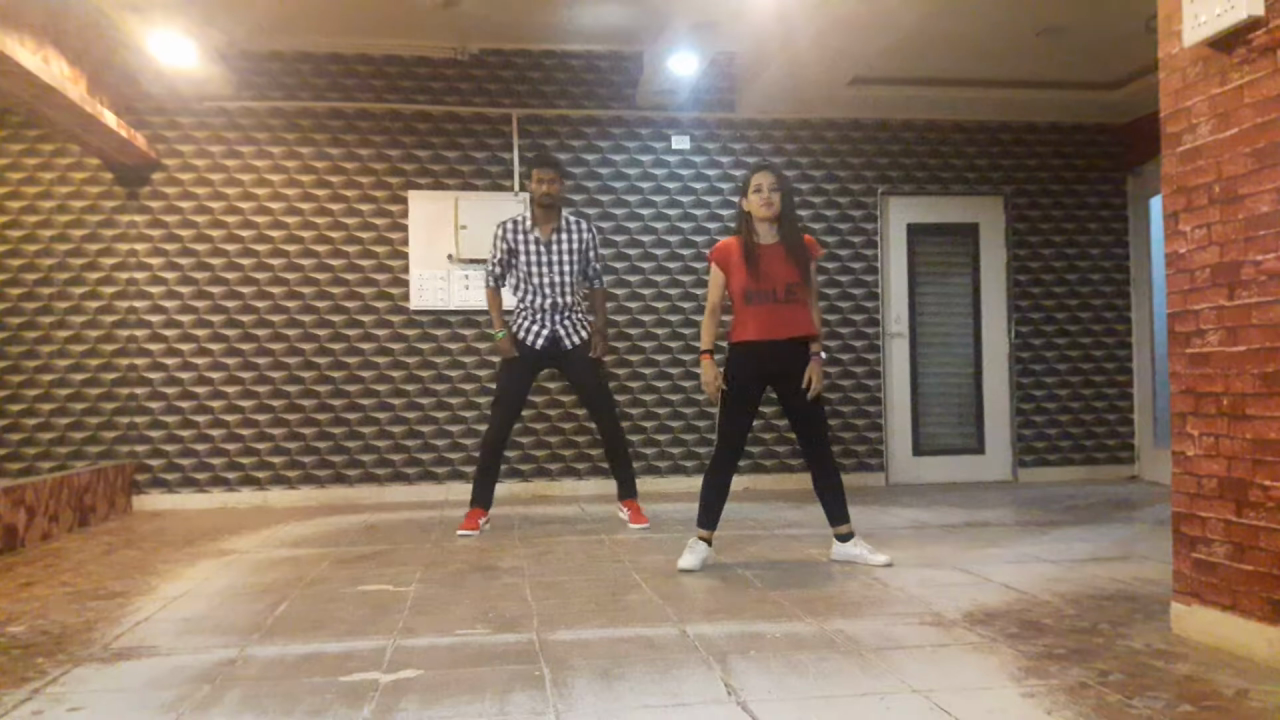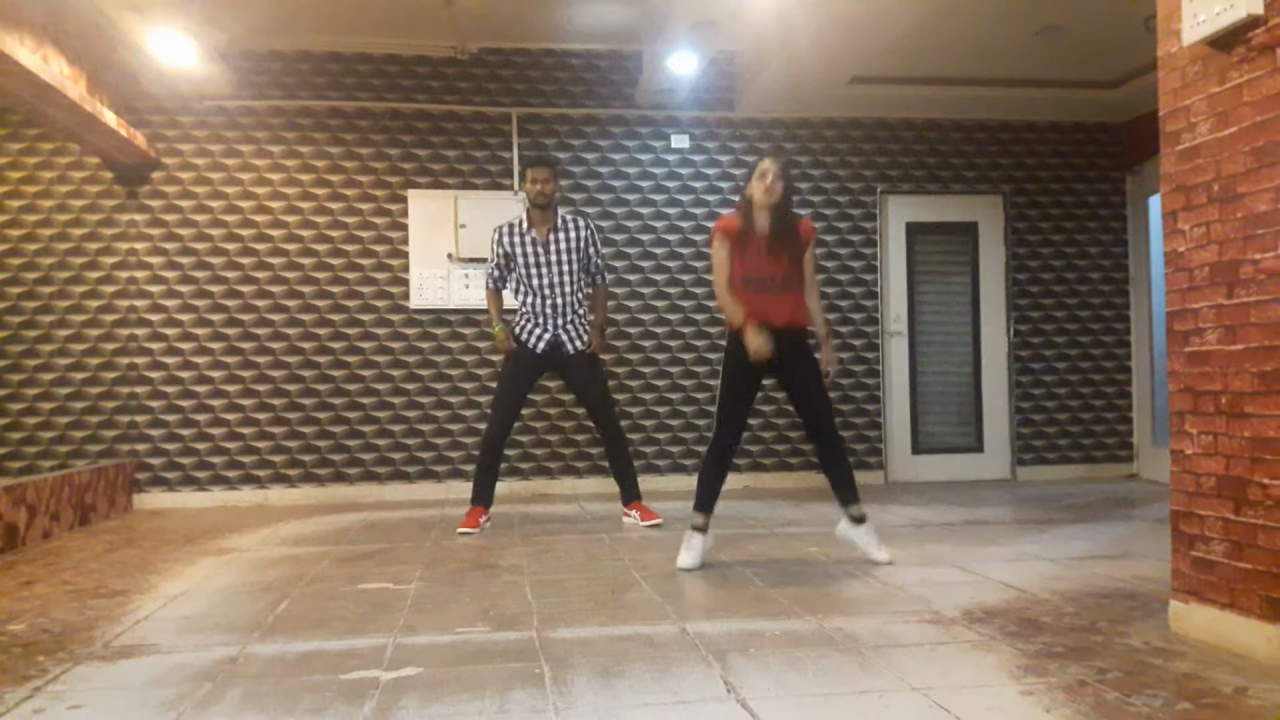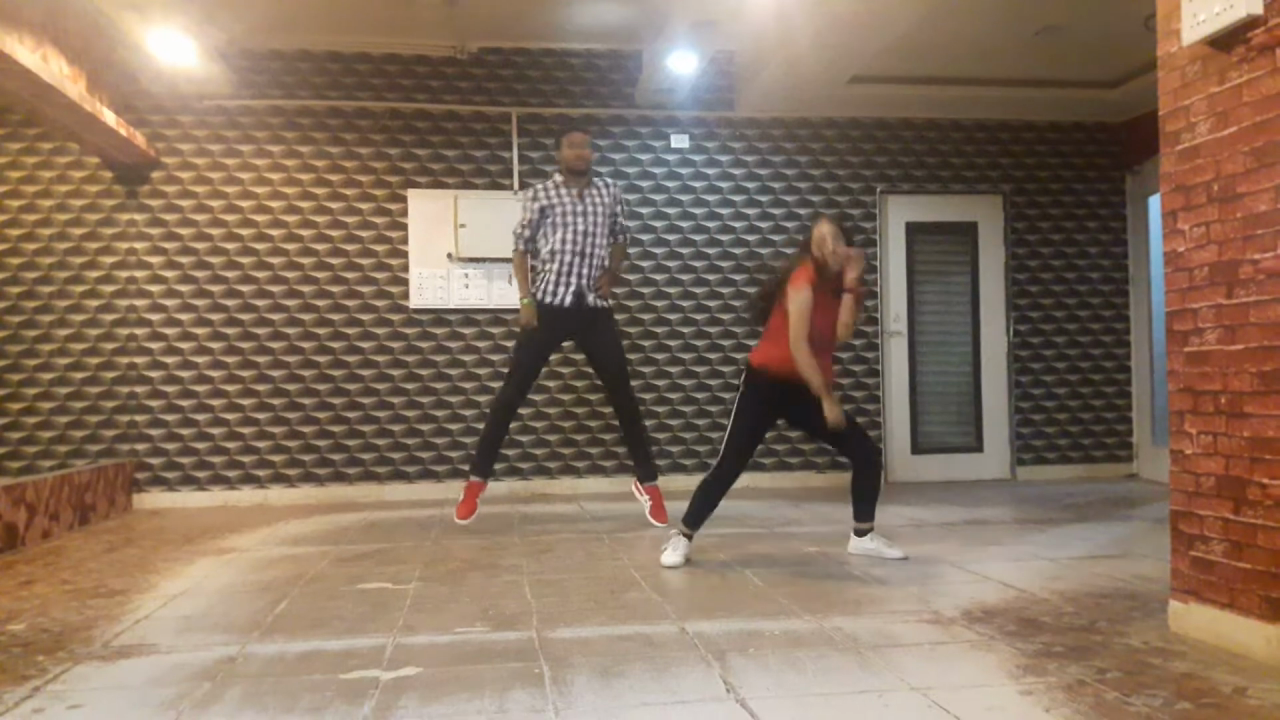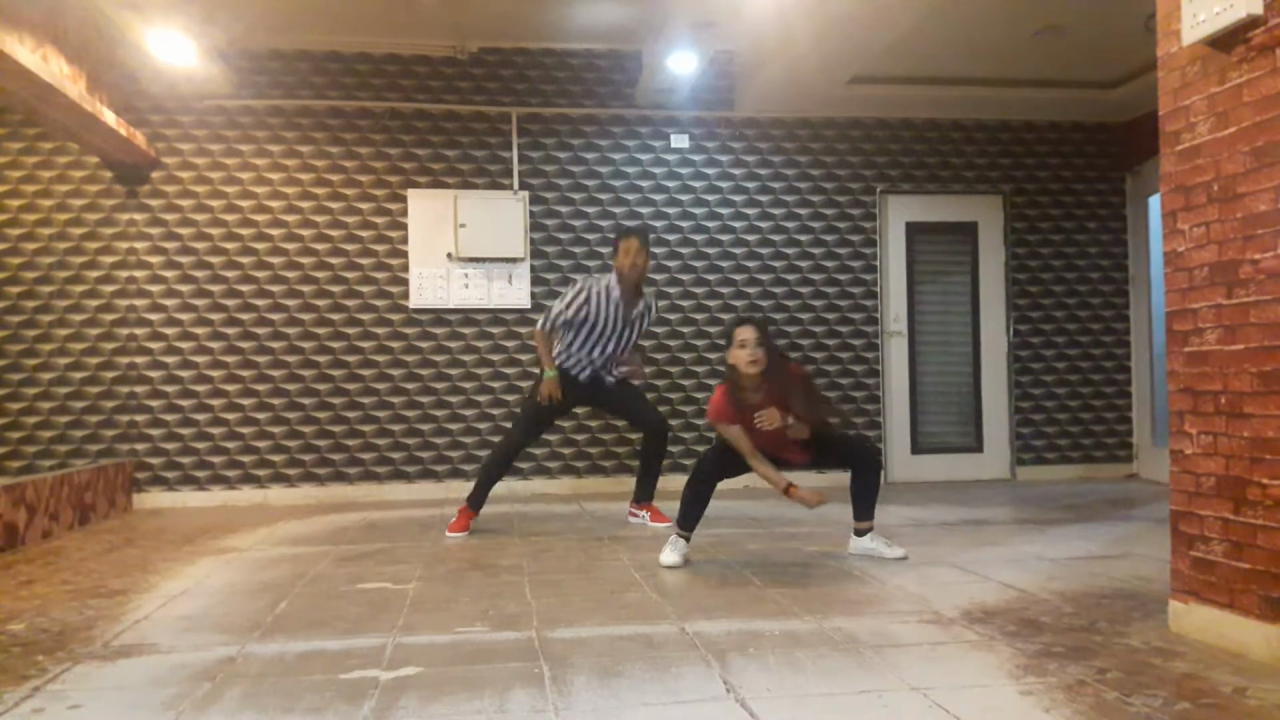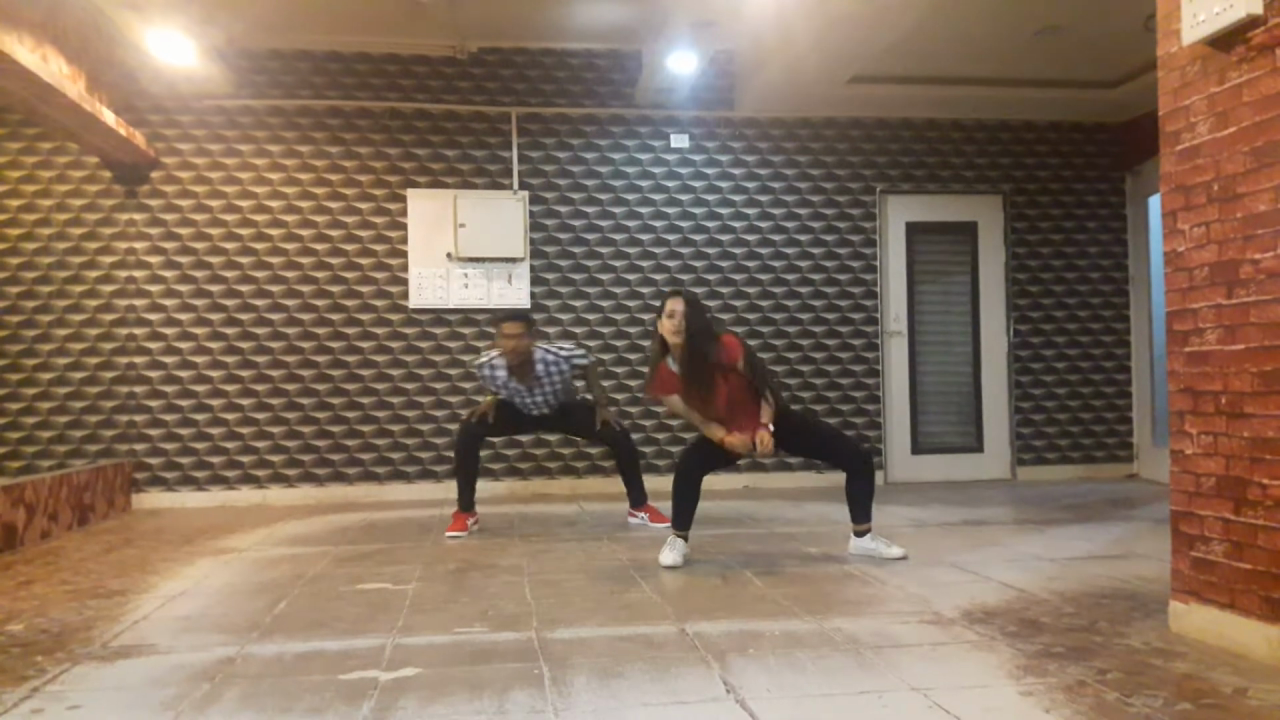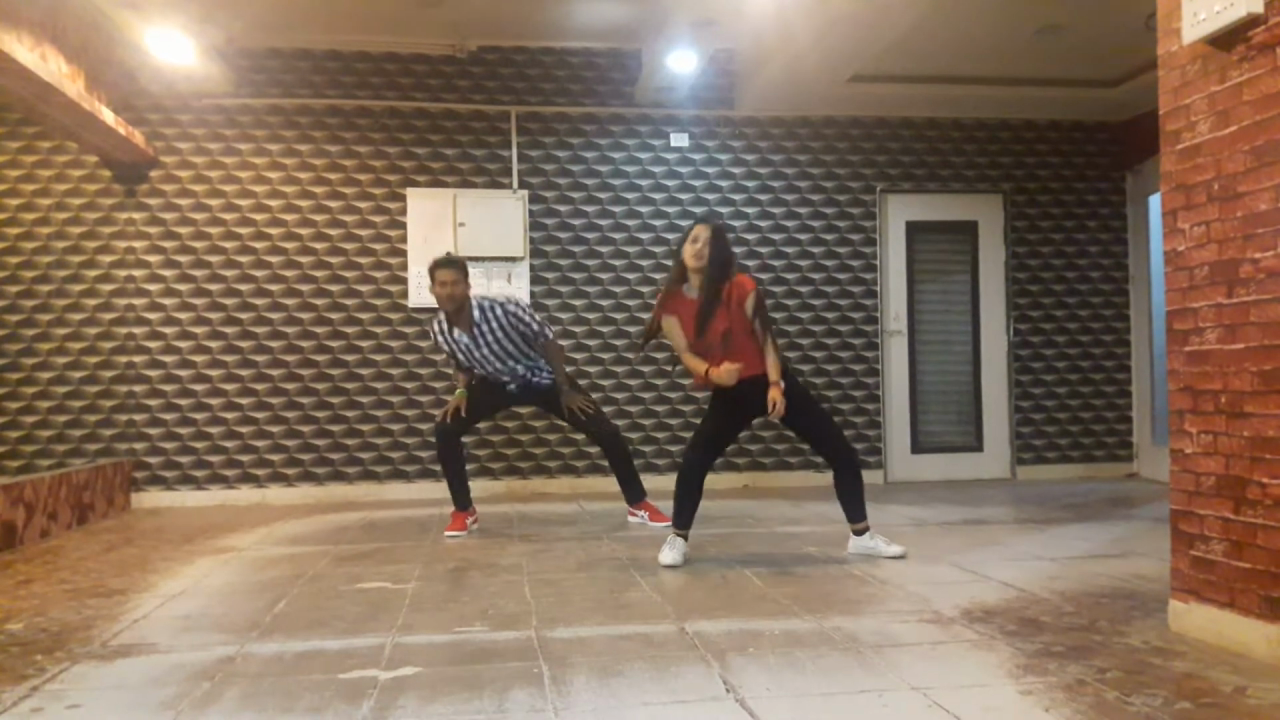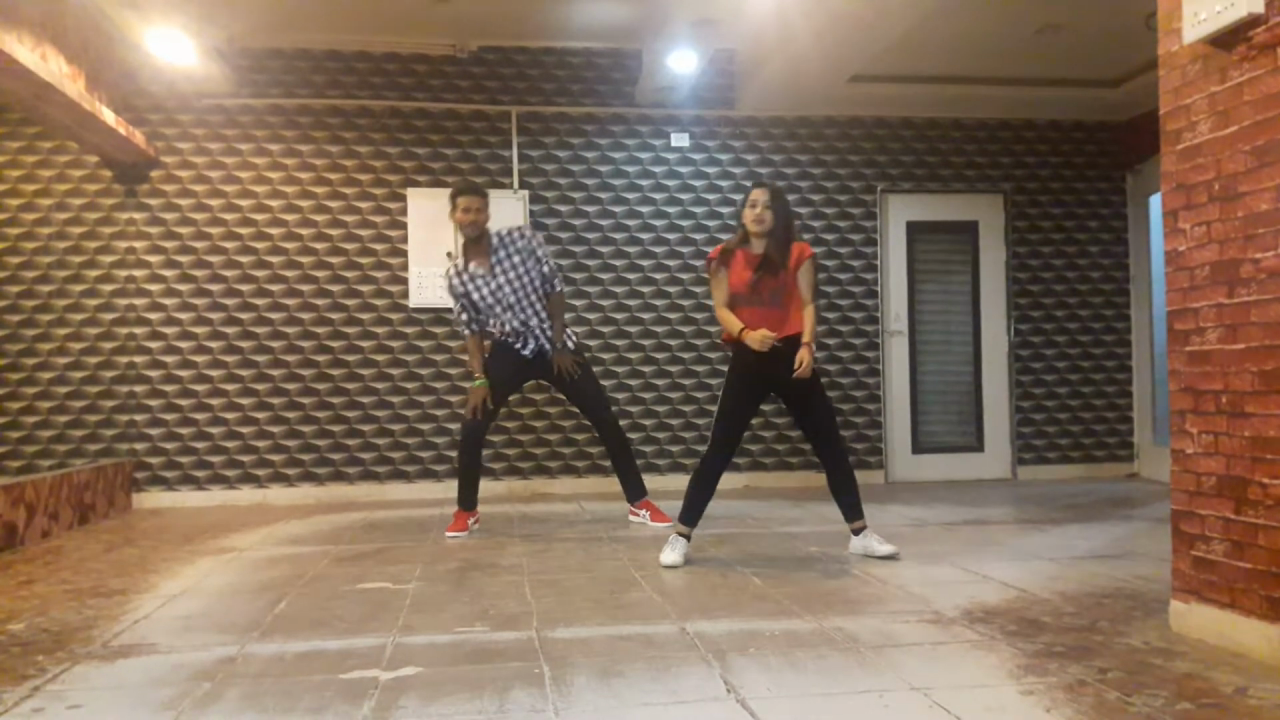
dt=0.4s
person 1, frame 1
left shoulder: (803, 247)
right shoulder: (727, 252)
left elbow: (812, 305)
right elbow: (713, 309)
left wrist: (817, 355)
right wrist: (706, 357)
left hip: (793, 356)
right hip: (746, 357)
left knee: (818, 448)
right knee: (727, 451)
left ankle: (844, 540)
right ankle: (702, 541)
person 1, frame 2
left shoulder: (801, 231)
right shoulder: (729, 228)
left elbow: (811, 291)
right elbow: (722, 288)
left wrist: (825, 341)
right wrist: (747, 327)
left hip: (792, 343)
right hip: (745, 343)
left knee: (825, 431)
right knee: (726, 438)
left ankle: (855, 521)
right ankle: (698, 531)
person 1, frame 3
left shoulder: (842, 285)
right shoulder: (805, 279)
left elbow: (839, 335)
right elbow: (798, 345)
left wrist: (851, 286)
right wrist: (826, 398)
left hip: (804, 386)
right hip: (765, 384)
left knee: (867, 452)
right knee: (731, 464)
left ankle: (863, 536)
right ankle: (682, 537)
person 1, frame 4
left shoulder: (790, 378)
right shoulder: (723, 403)
left elbow: (806, 433)
right elbow: (752, 457)
left wrist: (787, 423)
right wrist: (790, 490)
left hip: (791, 442)
right hip: (743, 447)
left knee: (866, 453)
right knee: (706, 469)
left ankle: (863, 536)
right ankle: (680, 539)
person 1, frame 5
left shoulder: (725, 348)
right shoulder: (662, 378)
left elbow: (764, 386)
right elbow: (699, 421)
left wrist: (767, 428)
right wrist: (726, 439)
left hip: (771, 420)
right hip: (723, 434)
left knee: (857, 458)
right knee: (689, 465)
left ankle: (862, 537)
right ankle: (678, 540)
person 1, frame 6
left shoulder: (739, 287)
right shoulder: (670, 303)
left elbow: (764, 337)
right elbow: (685, 353)
left wrist: (776, 384)
right wrist: (711, 373)
left hip: (771, 382)
right hip: (727, 393)
left knee: (841, 452)
right knee: (694, 459)
left ankle: (861, 535)
right ankle: (678, 539)
person 1, frame 7
left shoulder: (797, 254)
right shoulder: (724, 258)
left elbow: (807, 304)
right elbow: (722, 308)
left wrist: (807, 345)
right wrist: (746, 333)
left hip: (791, 356)
right hip: (747, 360)
left knee: (830, 445)
right knee: (719, 449)
left ankle: (860, 534)
right ankle: (680, 536)
person 2, frame 1
left shoulder: (583, 231)
right shoulder: (509, 231)
left elbow: (595, 282)
right elbow: (494, 282)
left wrist: (599, 328)
right wrist: (500, 331)
left hip: (572, 335)
right hip: (527, 335)
left knee: (606, 414)
right knee: (501, 420)
left ankle: (628, 499)
right ankle: (479, 508)
person 2, frame 2
left shoulder: (582, 229)
right shoulder: (506, 235)
left elbow: (598, 280)
right elbow: (494, 285)
left wrist: (599, 328)
right wrist: (497, 326)
left hip: (575, 339)
right hip: (529, 339)
left knee: (606, 419)
right knee: (499, 422)
left ankle: (632, 502)
right ankle: (479, 507)
person 2, frame 3
left shoulder: (609, 192)
right shoulder: (540, 194)
left elbow: (619, 239)
right elbow: (521, 247)
left wrist: (610, 275)
right wrist: (525, 298)
left hip: (593, 306)
right hip: (549, 305)
left knee: (621, 390)
right knee: (514, 388)
left ankle: (647, 481)
right ankle: (477, 479)
person 2, frame 4
left shoulder: (647, 305)
right shoulder: (589, 292)
right elbow: (543, 330)
left wrist: (632, 362)
right wrist: (550, 374)
left hip: (606, 379)
right hip: (566, 376)
left knee: (657, 425)
right knee: (519, 436)
left ankle: (641, 505)
right ankle: (469, 508)
person 2, frame 5
left shoulder: (560, 356)
right shoulder: (487, 366)
left elbow: (589, 366)
left wrist: (602, 406)
right wrist: (491, 400)
left hip: (565, 409)
right hip: (519, 411)
left knee: (618, 436)
right knee: (469, 432)
left ankle: (639, 507)
right ankle: (465, 512)
person 2, frame 6
left shoulder: (503, 309)
right shoulder: (439, 329)
left elbow: (547, 339)
left wrist: (565, 389)
right wrist: (462, 390)
left hip: (543, 378)
right hip: (498, 384)
left knee: (606, 431)
right knee: (446, 429)
left ankle: (638, 504)
right ankle: (464, 511)
person 2, frame 7
left shoulder: (521, 240)
right shoulder: (456, 276)
left elbow: (554, 290)
right elbow: (472, 330)
left wrist: (560, 346)
right wrist: (479, 378)
left hip: (554, 345)
right hip: (510, 350)
left knee: (606, 420)
right knee: (473, 427)
left ankle: (639, 503)
right ankle: (466, 511)
